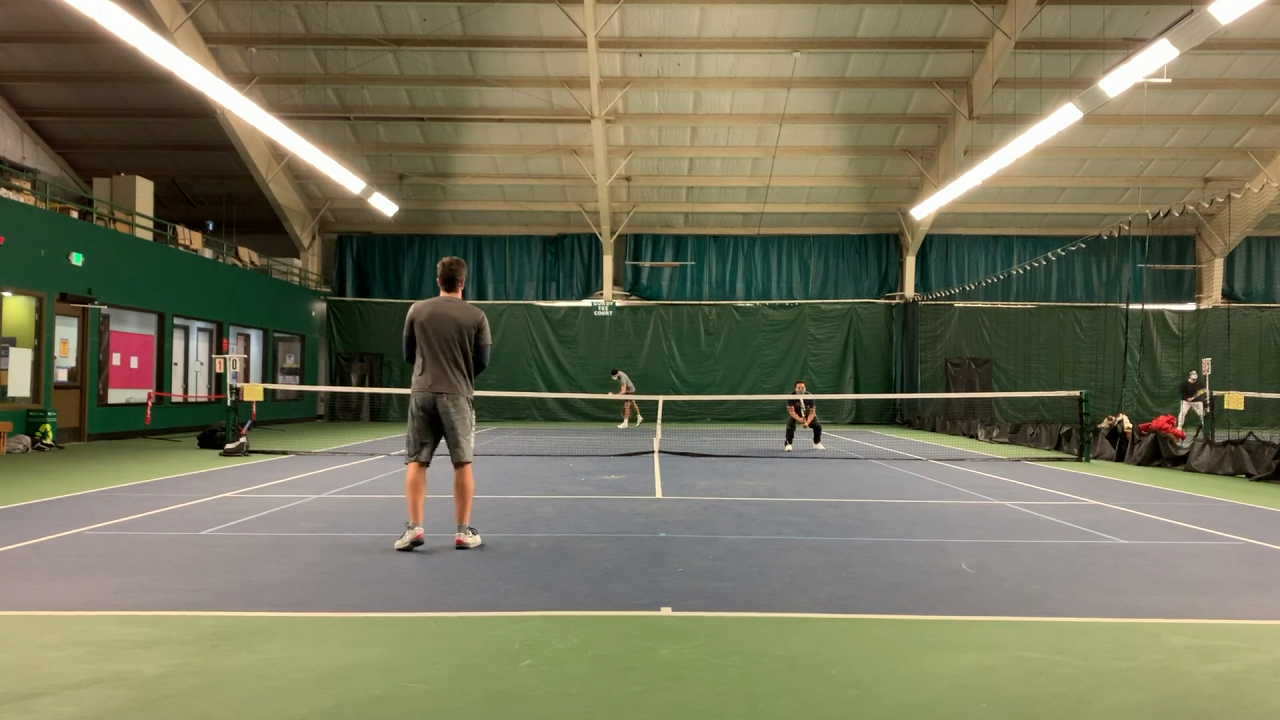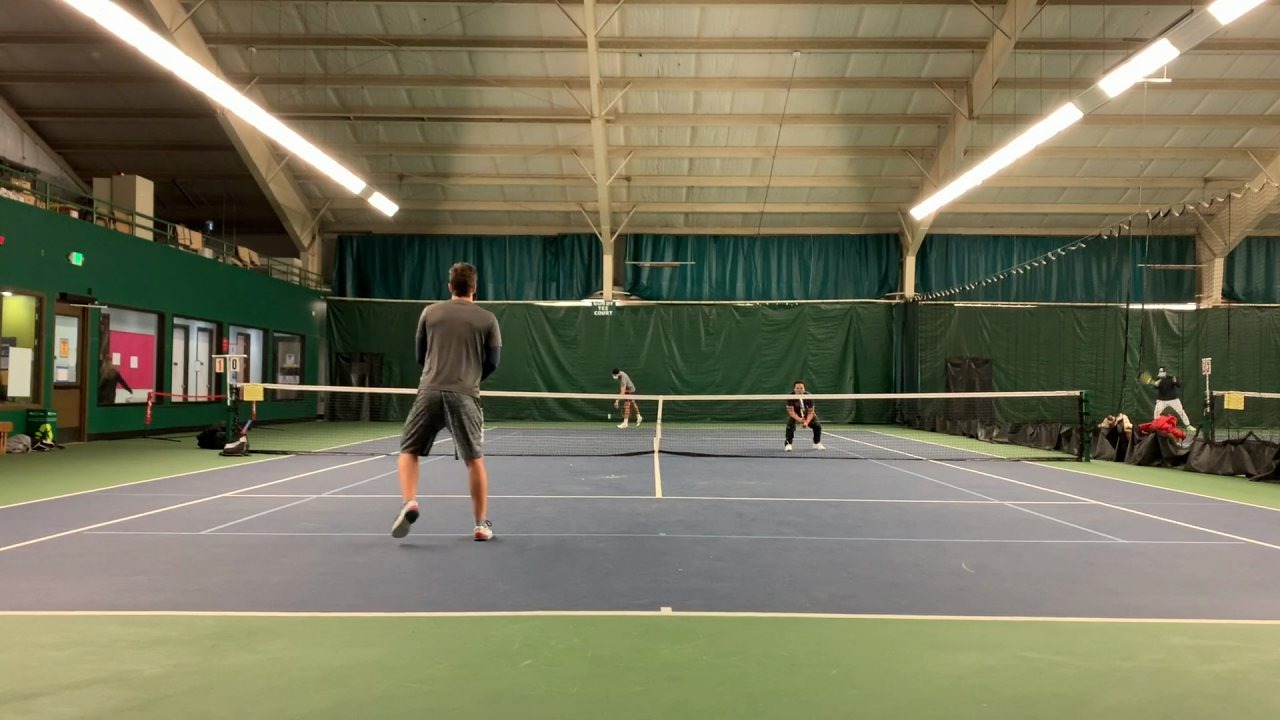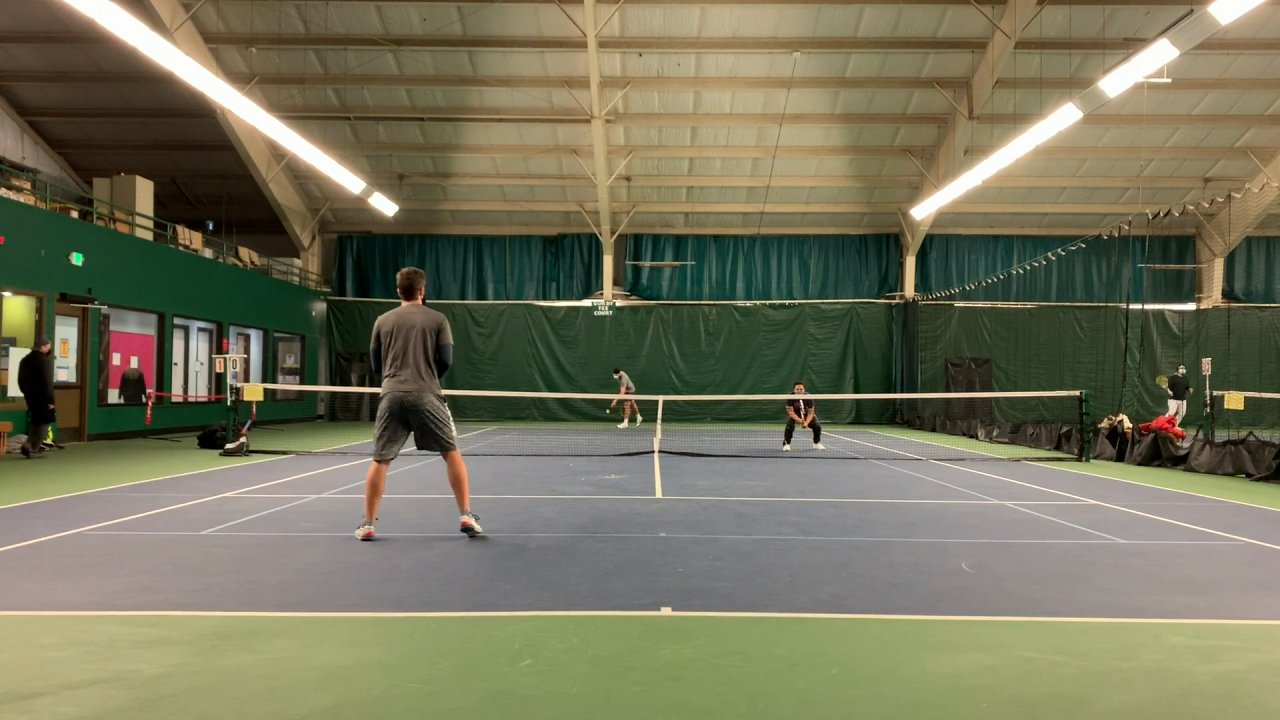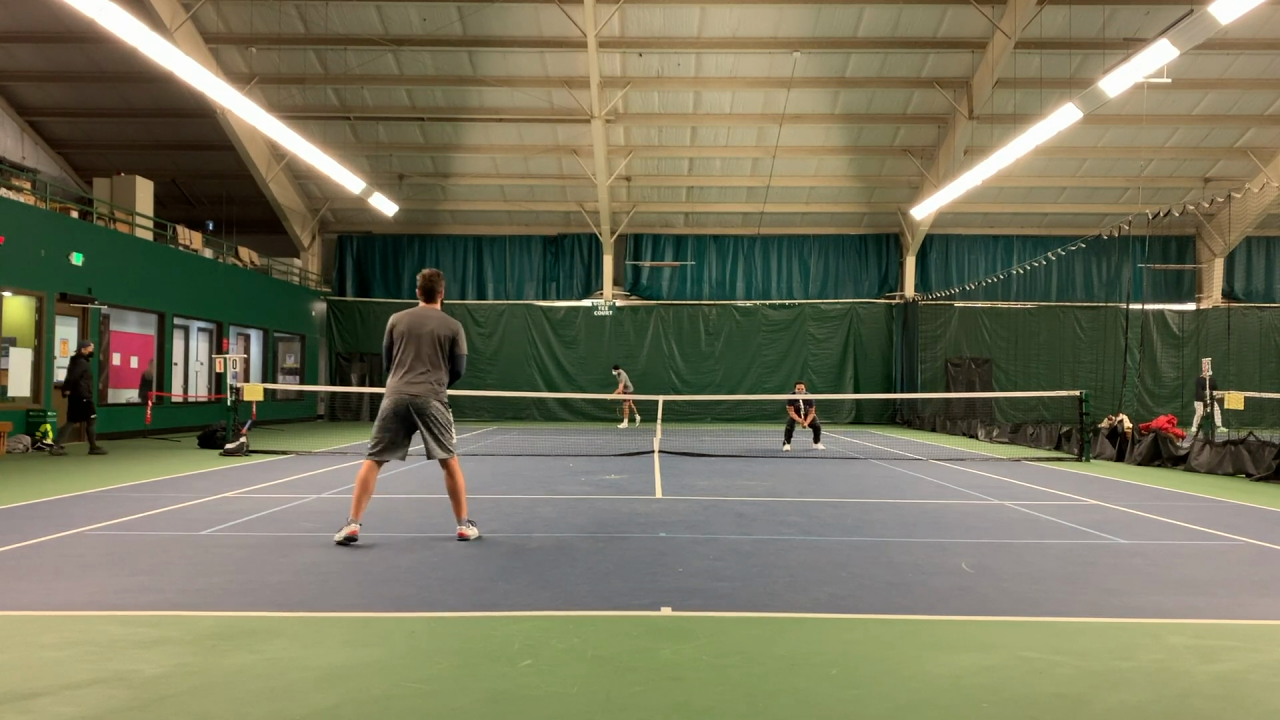
dt=0.7s
person 1, frame 1
left shoulder: (417, 310)
right shoulder: (476, 316)
left elbow: (408, 353)
right elbow: (482, 361)
left hip: (423, 394)
right hip: (457, 396)
left knee: (416, 462)
right knee: (462, 464)
left ankle: (415, 528)
right ankle: (463, 531)
person 1, frame 2
left shoulder: (429, 313)
right shoulder: (487, 319)
left elbow: (420, 355)
right elbow: (492, 362)
left hip: (430, 392)
right hip: (465, 395)
left knee: (408, 451)
right knee: (474, 460)
left ankle: (409, 503)
right ankle: (481, 524)
person 1, frame 3
left shoulder: (383, 321)
right shoulder: (438, 319)
left elbow: (375, 364)
right elbow: (445, 360)
left hip: (391, 396)
right hip: (425, 395)
left knee: (380, 460)
right knee: (452, 453)
left ankle: (368, 524)
right ankle: (466, 516)
person 1, frame 4
left shoulder: (396, 320)
right shoulder: (453, 327)
left elbow: (387, 362)
right elbow: (458, 370)
left hip: (396, 396)
right hip: (431, 399)
left knee: (373, 460)
right knee: (450, 461)
left ankle: (353, 524)
right ankle: (463, 525)
